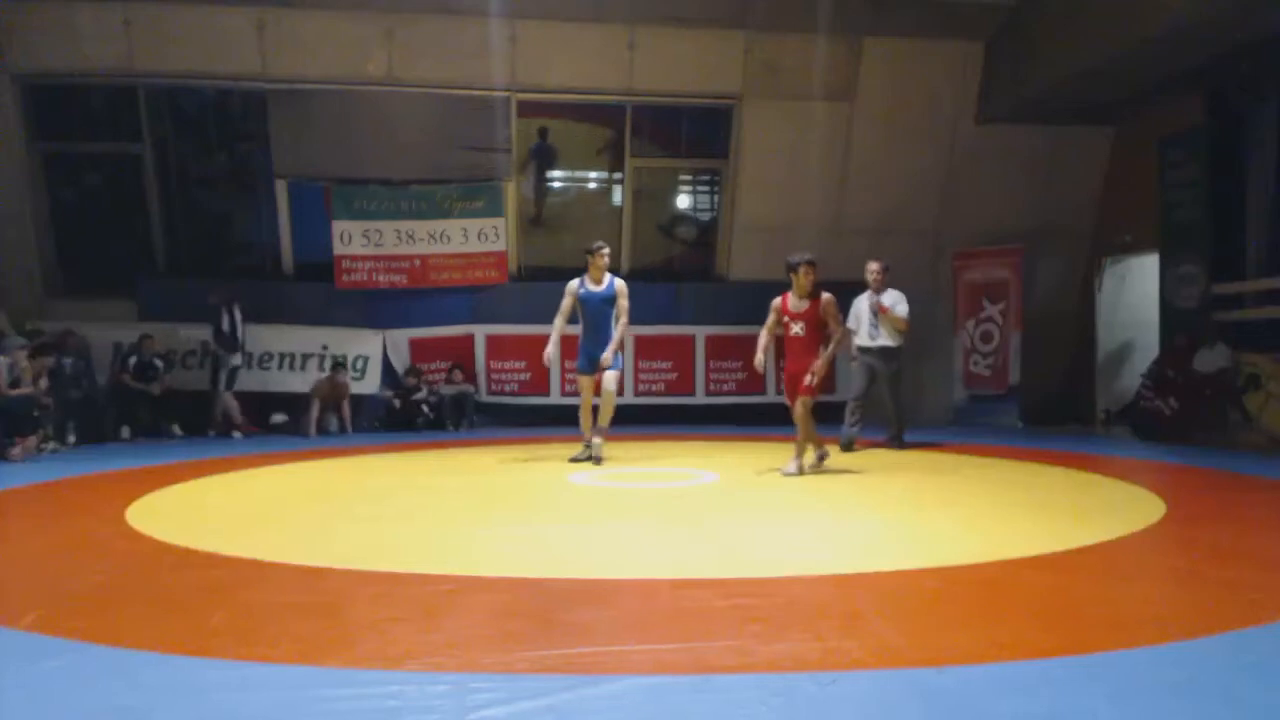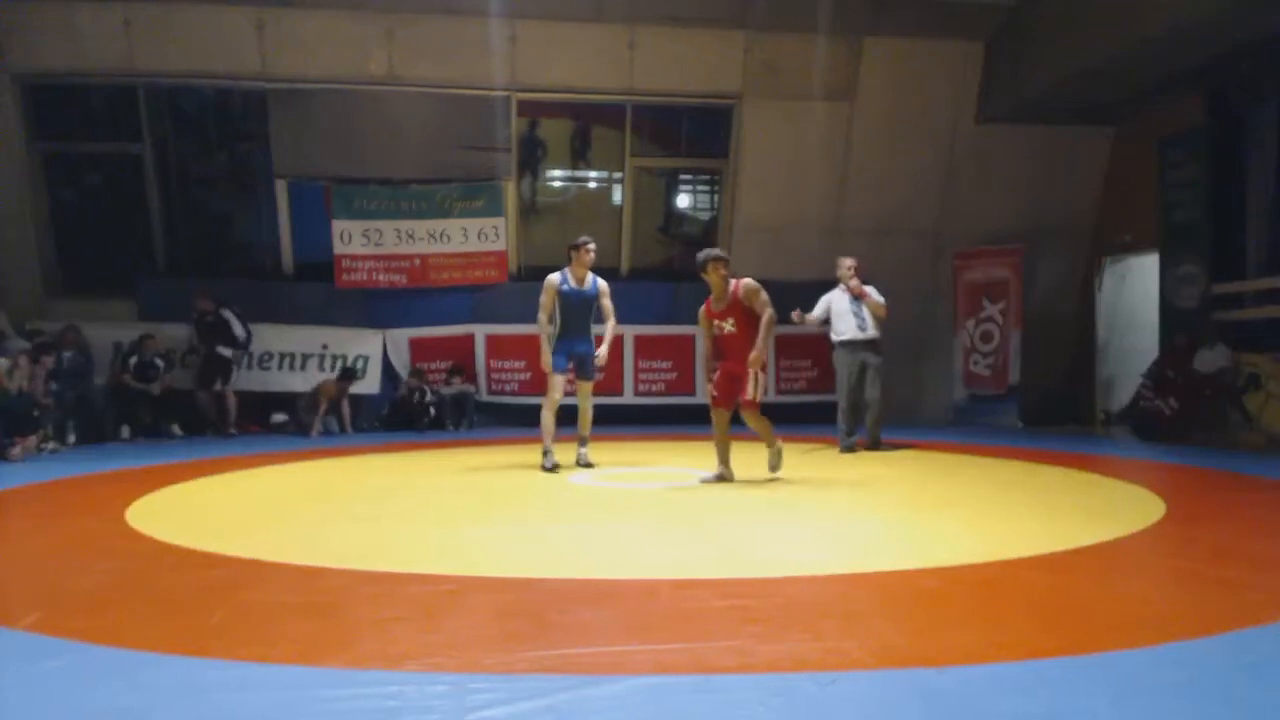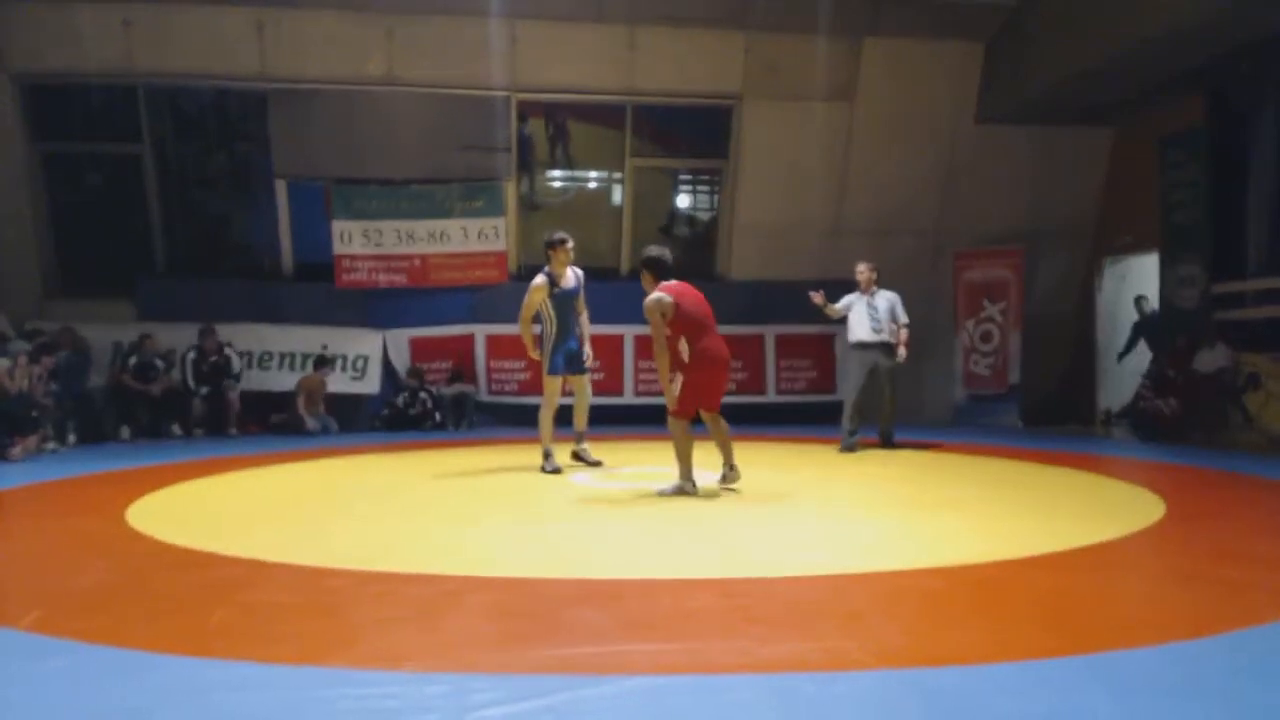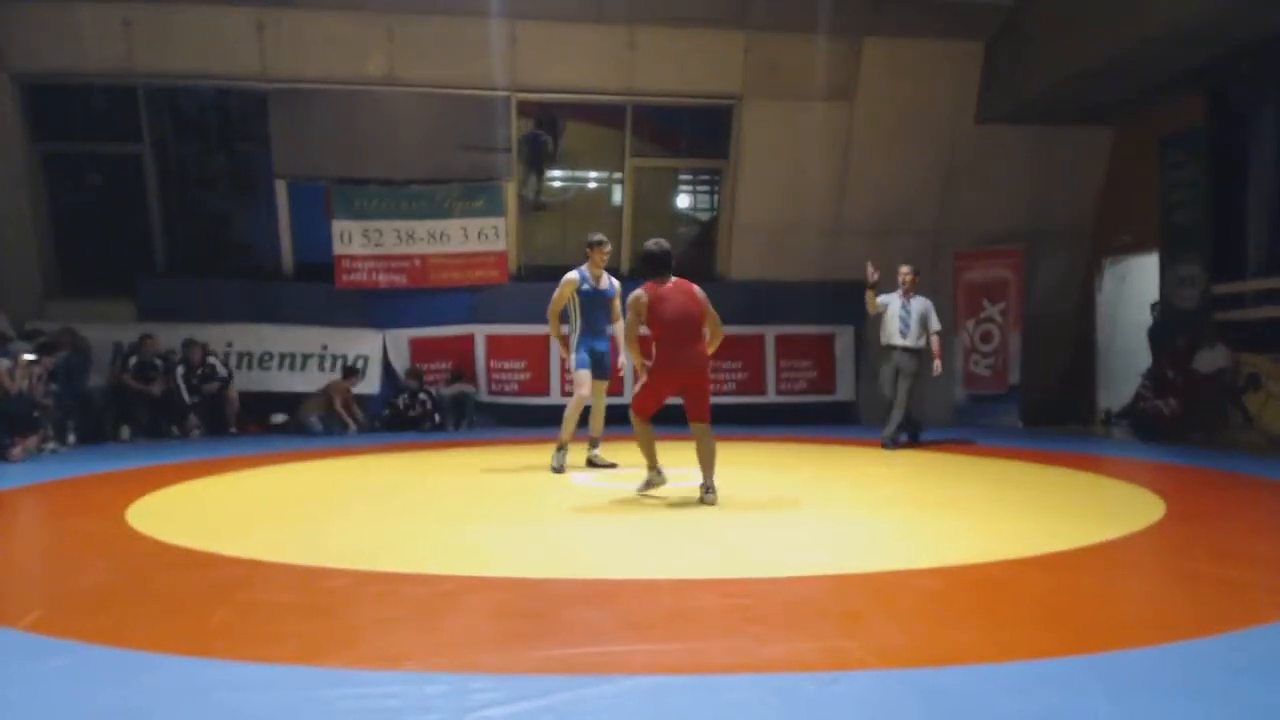
dt=0.7s
person 1, frame 1
left shoulder: (825, 300)
right shoulder: (779, 303)
left elbow: (837, 330)
right elbow: (767, 331)
left wrist: (825, 359)
right wrist: (760, 353)
left hip: (813, 363)
right hip: (790, 364)
left knee: (802, 406)
right knee: (798, 411)
left ankle: (797, 460)
right ankle: (820, 449)
person 1, frame 2
left shoulder: (747, 287)
right shoulder: (705, 310)
left elbow: (769, 313)
right elbow: (708, 346)
left wrist: (760, 347)
right wrist: (708, 379)
left hip: (751, 361)
right hip: (727, 363)
left knee: (749, 412)
right knee: (718, 414)
left ankle: (774, 445)
right ankle: (723, 469)
person 1, frame 3
left shoulder: (654, 301)
right shoulder: (688, 289)
left elbow: (660, 345)
left wrist: (665, 385)
left hip: (695, 360)
right hip: (720, 355)
left knee: (678, 418)
right knee: (711, 412)
left ankle: (686, 481)
right ankle: (729, 466)
person 1, frame 4
left shoulder: (639, 297)
right shoulder: (694, 290)
left elbow: (631, 339)
right elbow: (717, 331)
left wrist: (640, 364)
left hip: (664, 367)
right hip: (697, 366)
left knee: (638, 413)
right knee: (701, 426)
left ankle: (654, 472)
right ankle: (708, 487)
person 2, frame 1
left shoulder: (618, 285)
right shoulder: (575, 286)
left elbow: (624, 320)
right elbow: (562, 316)
left wrist: (612, 349)
right wrist: (551, 345)
left hip: (609, 347)
right hip: (586, 347)
left knee: (609, 390)
right knee: (585, 398)
left ankle: (598, 438)
right ankle: (588, 446)
person 2, frame 2
left shoulder: (600, 285)
right shoulder: (554, 280)
left elbow: (610, 319)
right elbow: (543, 316)
left wrist: (605, 346)
right wrist: (545, 349)
left hip: (585, 345)
right hip: (560, 344)
left knee: (585, 400)
right knee: (553, 398)
left ankle: (582, 451)
right ankle: (548, 454)
person 2, frame 3
left shoulder: (578, 275)
right shoulder: (541, 283)
right elbow: (524, 319)
left wrist: (587, 343)
right wrist: (530, 348)
left hip: (574, 342)
right hip: (553, 344)
left knee: (584, 394)
right knee: (551, 400)
left ankle: (580, 447)
right ankle: (548, 456)
person 2, frame 4
left shoulder: (614, 284)
right shoulder: (573, 278)
left elbow: (617, 319)
right elbow: (553, 311)
left wrist: (621, 352)
right wrist: (560, 341)
left hip: (602, 345)
right hip: (581, 344)
left knee: (599, 401)
right knee: (582, 394)
left ankle: (594, 453)
right ankle: (561, 448)
person 3, frame 1
left shoulder: (896, 297)
right shoulder: (859, 301)
left elbow: (903, 325)
right elbow: (854, 331)
left wrist: (883, 309)
right wrist: (855, 356)
left hip: (888, 354)
right hip: (864, 355)
left knee: (892, 399)
right knee: (855, 396)
left ankle: (895, 438)
right ankle: (848, 439)
person 3, frame 2
left shoulder: (869, 291)
right shoulder: (831, 297)
left elbow: (882, 312)
right elbow: (815, 318)
left wrist: (862, 294)
right wrist: (802, 318)
left hip: (871, 348)
right hip: (846, 350)
left knee: (873, 396)
right knee: (847, 397)
left ankle: (873, 439)
right ankle: (847, 441)
person 3, frame 3
left shoulder: (891, 297)
right shoulder: (851, 299)
left elbow: (903, 324)
right elbow: (836, 311)
left wrist: (902, 344)
right wrist: (824, 304)
left hip: (885, 351)
right hip: (859, 351)
left knee: (888, 396)
right knee: (851, 396)
left ankle: (885, 436)
right ankle: (848, 440)
person 3, frame 4
left shoulder: (925, 304)
right shoulder: (887, 299)
left elbow: (934, 333)
right elbow: (872, 308)
left wrist: (937, 357)
right wrist: (871, 286)
left hip: (912, 355)
right hip: (890, 353)
left knee: (903, 398)
right knee: (891, 396)
left ankle: (890, 436)
right ankle: (912, 427)
